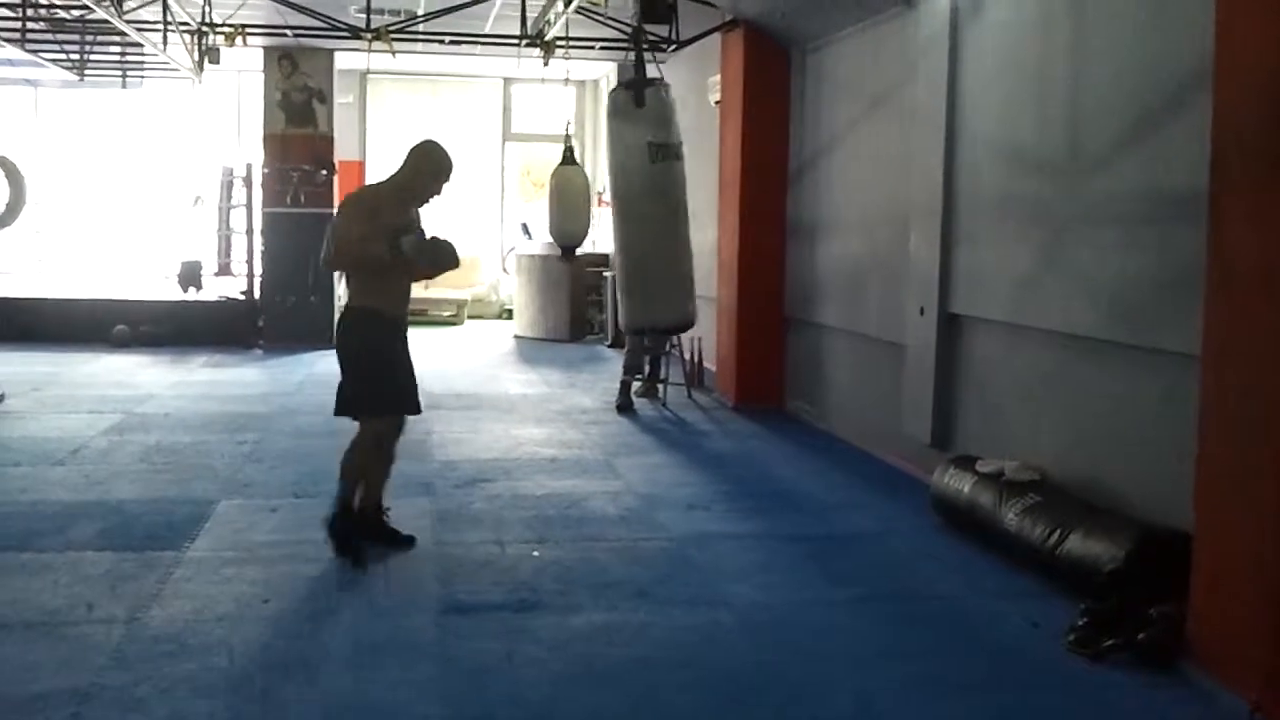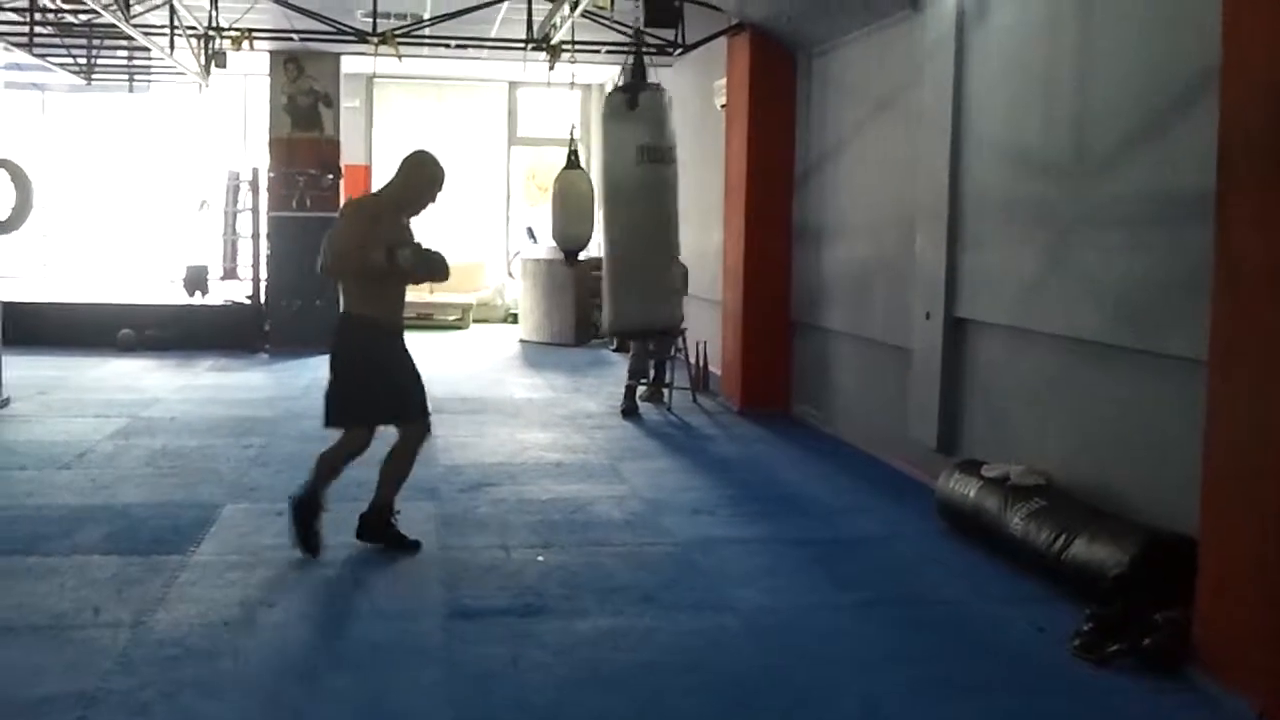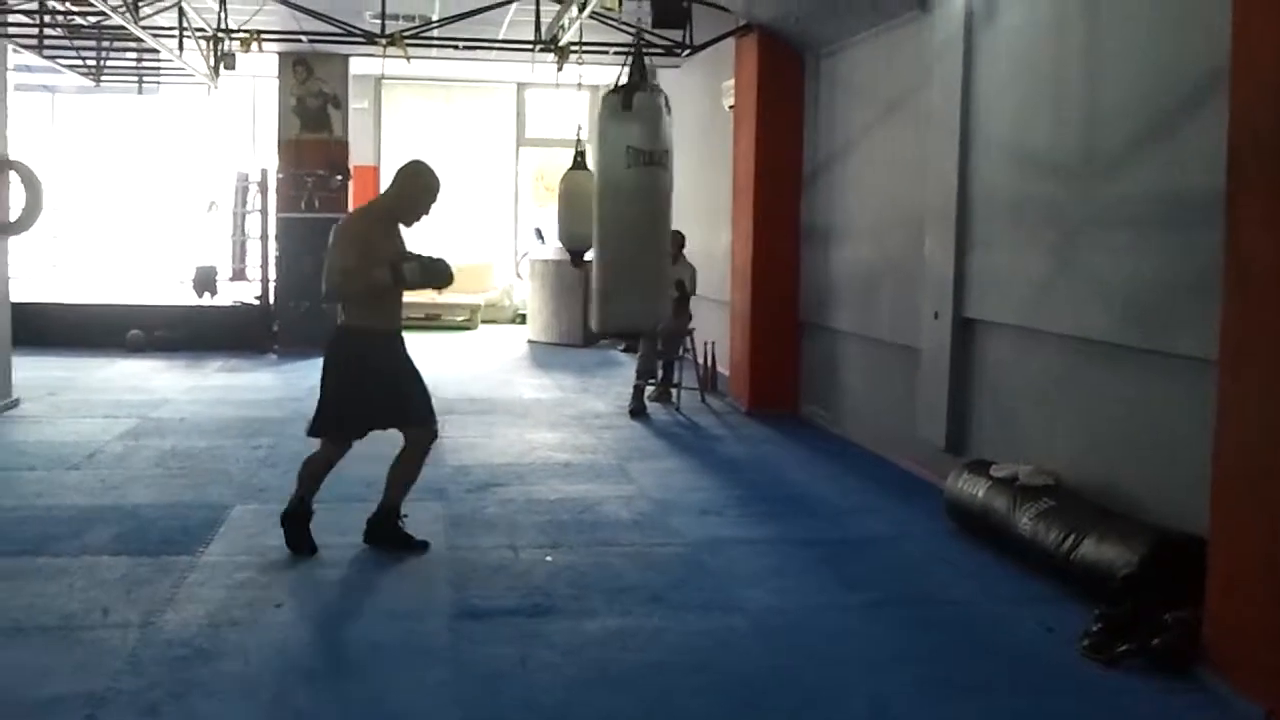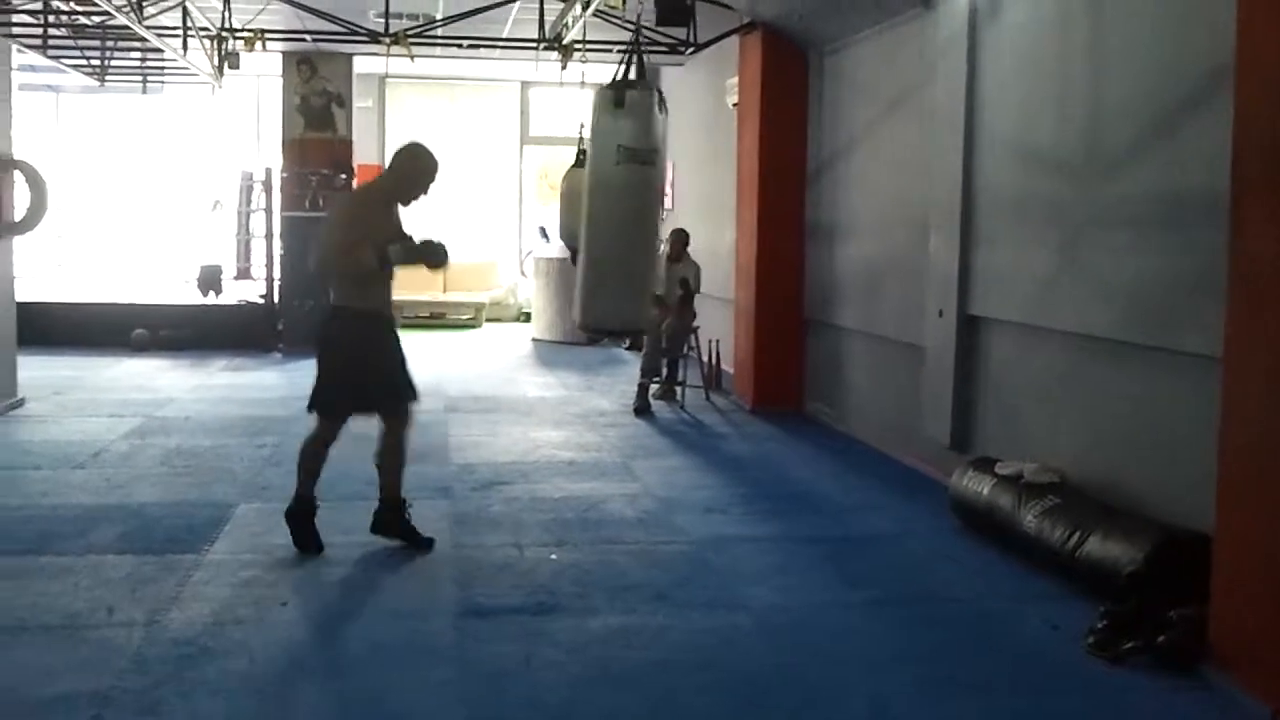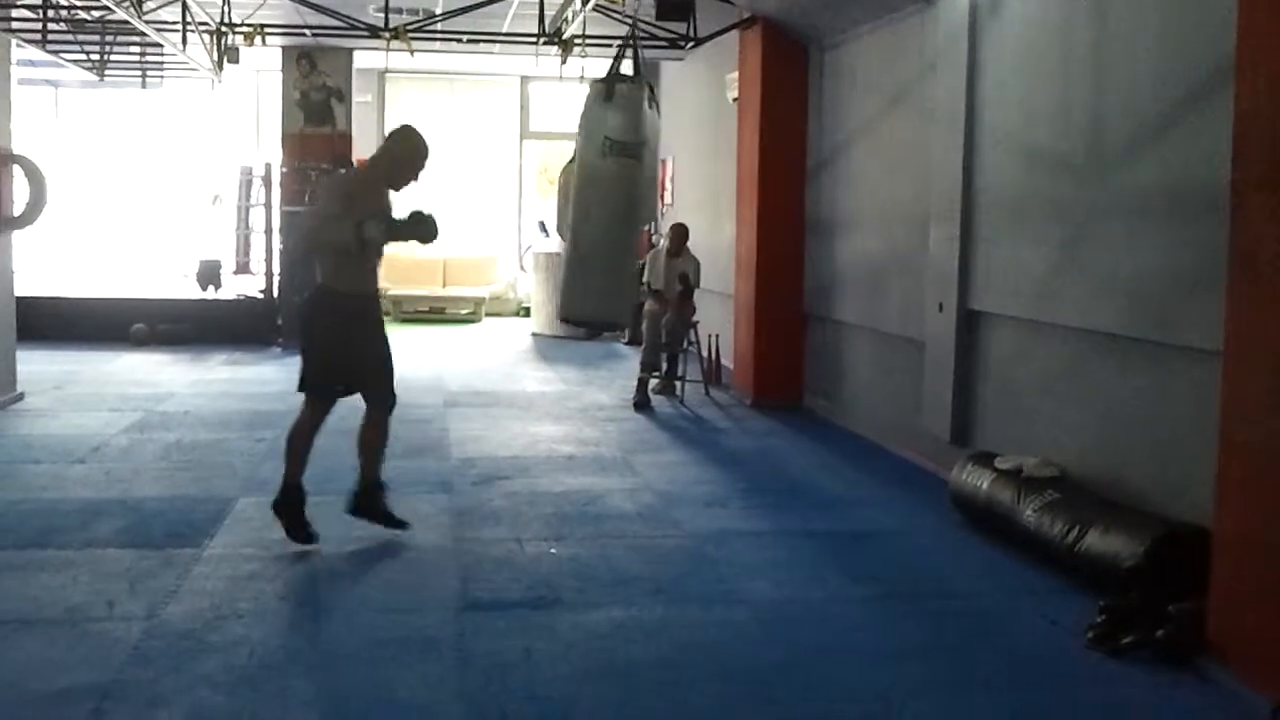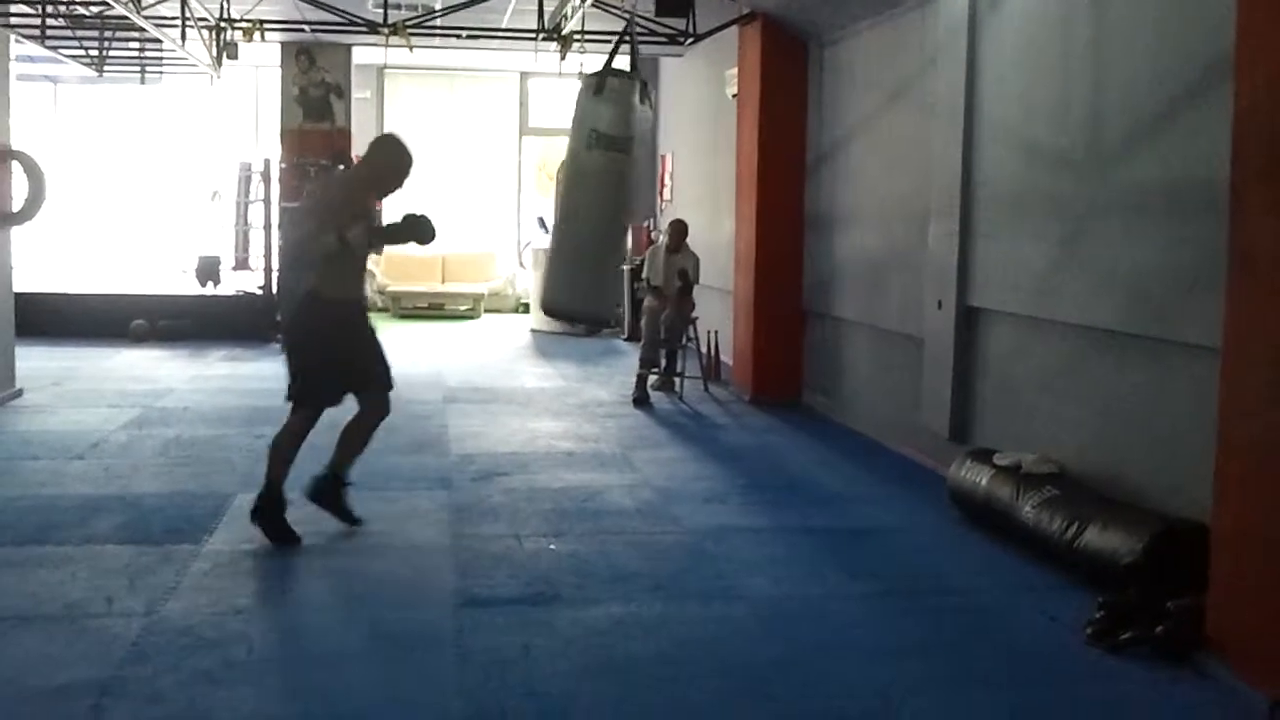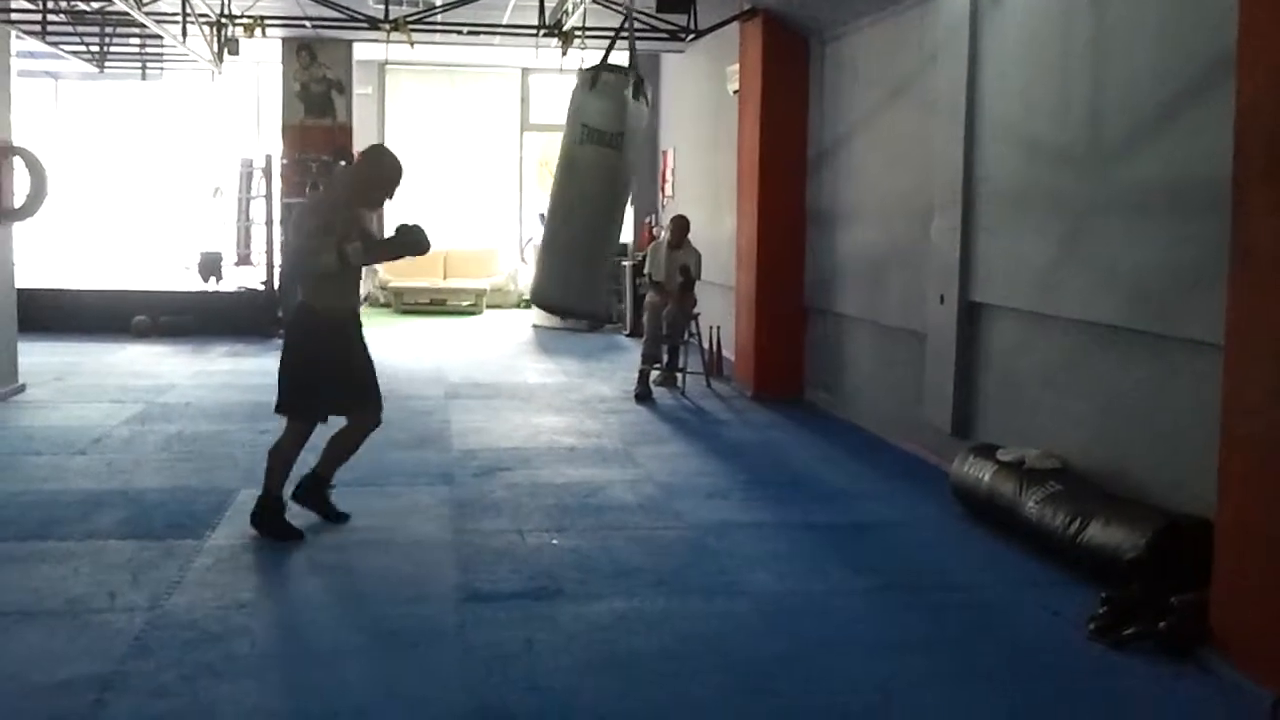
dt=0.1s
person 1, frame 1
left shoulder: (407, 215)
right shoulder: (362, 202)
left elbow: (417, 271)
right elbow: (335, 257)
left wrist: (439, 257)
right wrist: (392, 249)
left hip: (395, 328)
right hip: (364, 326)
left knee: (389, 426)
right knee: (376, 426)
left ankle: (368, 516)
right ankle: (344, 517)
person 1, frame 2
left shoulder: (400, 222)
right shoulder: (357, 214)
right elbow: (329, 265)
left wrist: (423, 267)
right wrist: (393, 259)
left hip: (391, 339)
right hip: (359, 337)
left knee: (416, 431)
right knee: (358, 436)
left ankle: (378, 519)
right ankle: (307, 506)
person 1, frame 3
left shoulder: (392, 230)
right shoulder: (355, 227)
right elbow: (336, 286)
left wrist: (422, 273)
right wrist: (399, 273)
left hip: (390, 346)
right hip: (355, 346)
left knee: (423, 434)
right knee: (335, 445)
left ankle: (386, 523)
right ankle: (297, 515)
person 1, frame 4
left shoulder: (388, 210)
right shoulder: (352, 208)
right elbow: (324, 265)
left wrist: (412, 251)
right wrist: (390, 252)
left hip: (380, 326)
right hip: (346, 325)
left knee: (398, 419)
right knee: (330, 424)
left ankle: (391, 514)
right ankle: (302, 509)
person 1, frame 5
left shoulder: (379, 193)
right shoulder: (341, 187)
right elbow: (307, 240)
right wrist: (367, 230)
left hip: (366, 307)
right hip: (332, 307)
left knee: (381, 403)
right knee: (318, 406)
left ankle: (368, 494)
right ankle: (290, 497)
person 1, frame 6
left shoulder: (365, 201)
right shoulder: (325, 198)
right elbow: (292, 251)
left wrist: (405, 232)
right wrist: (351, 238)
left hip: (353, 316)
right hip: (318, 316)
left knee: (376, 405)
right knee: (305, 414)
left ankle: (330, 486)
right ankle: (268, 504)
person 1, frame 7
left shoulder: (357, 212)
right shoulder: (318, 210)
left elbow: (368, 253)
right elbow: (297, 264)
left wrist: (402, 243)
right wrist: (352, 254)
left hip: (345, 326)
right hip: (313, 327)
left knee: (367, 416)
right knee: (301, 426)
left ankle: (314, 486)
right ankle: (268, 508)
